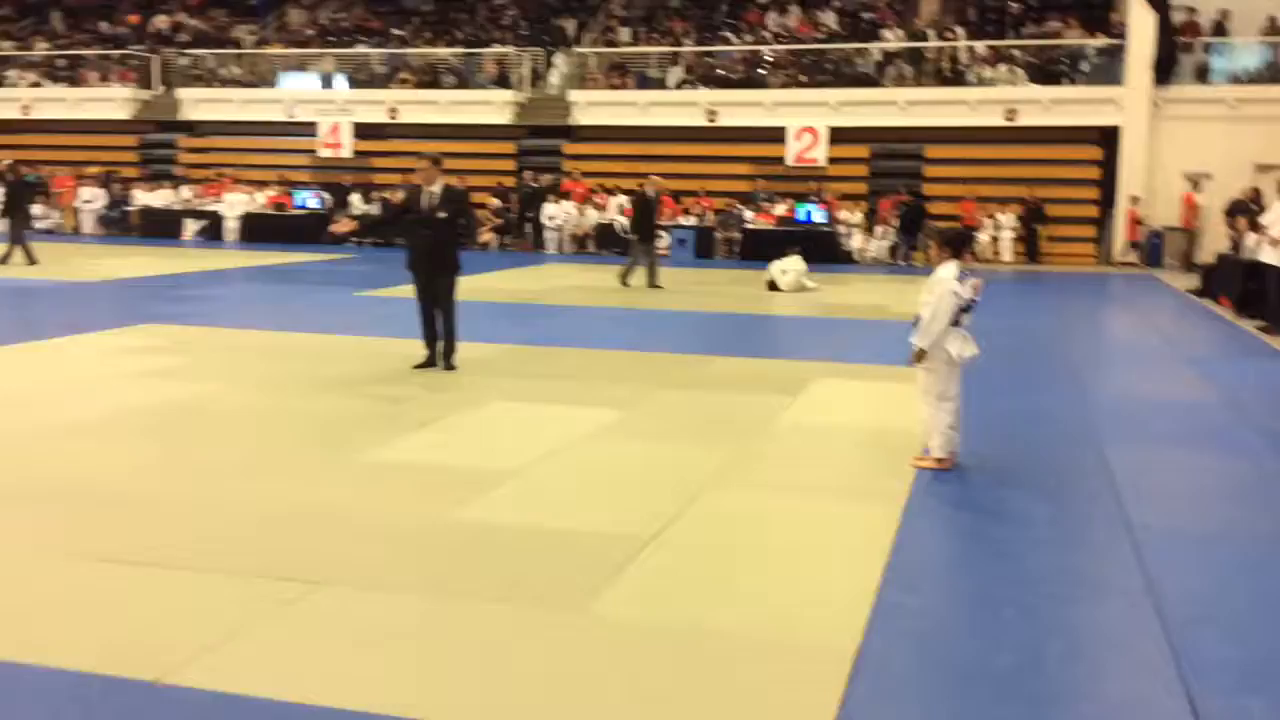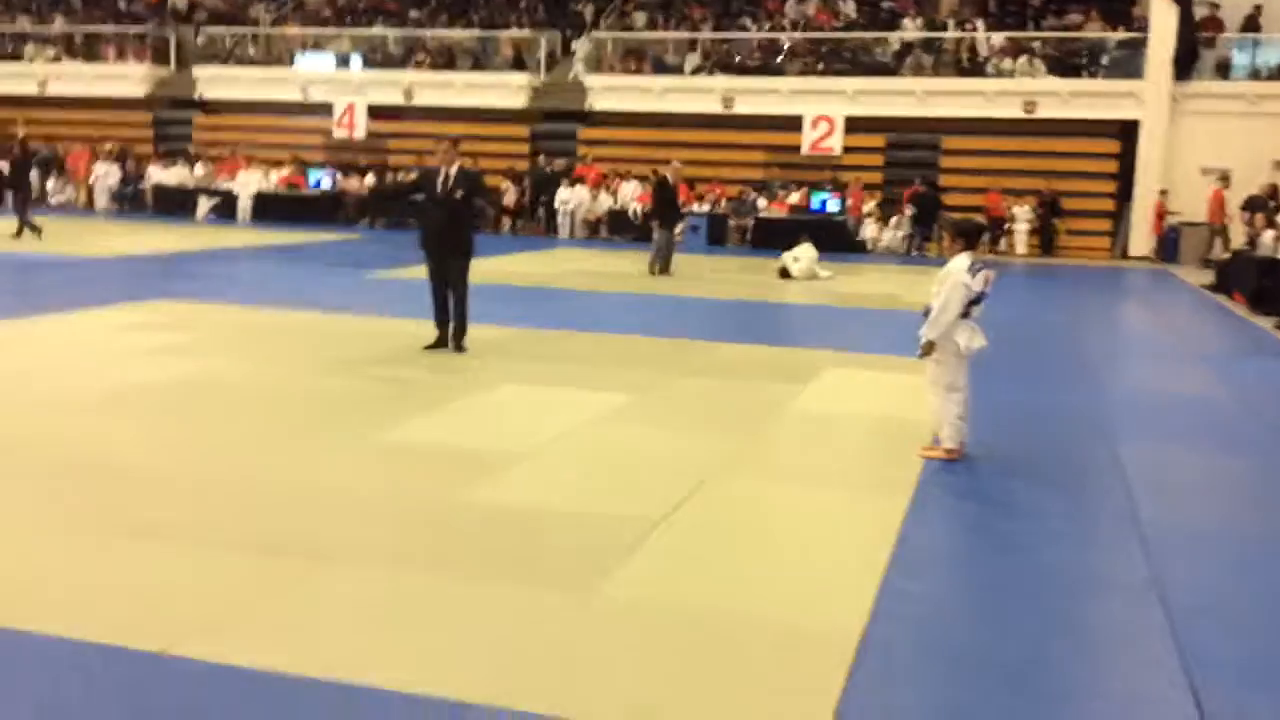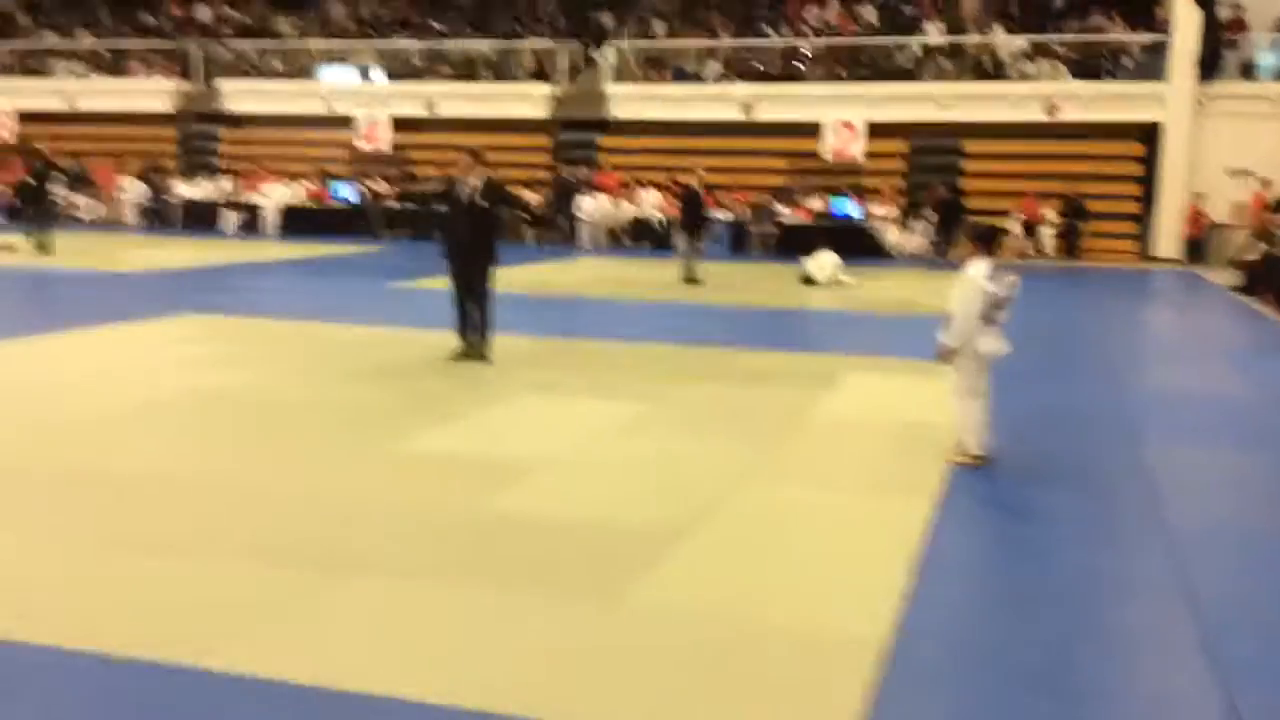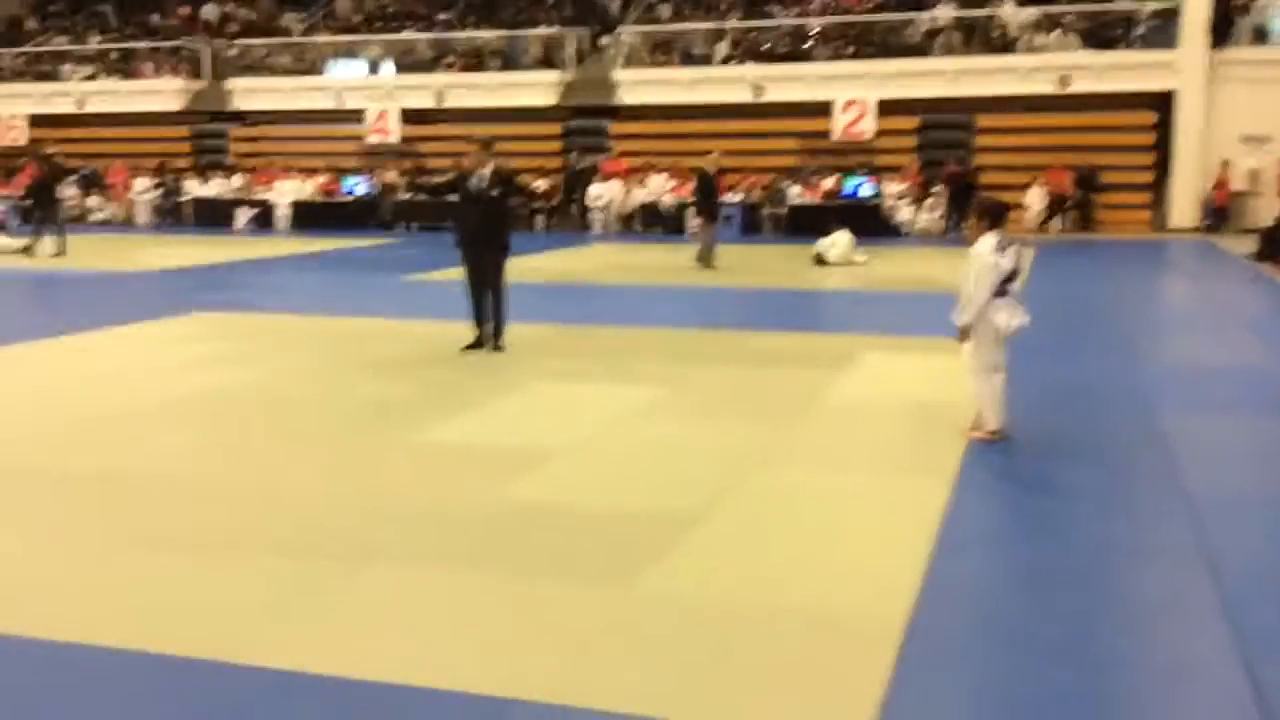
dt=0.2s
person 1, frame 1
left shoulder: (945, 278)
right shoulder: (964, 276)
left elbow: (937, 316)
left wrist: (921, 345)
left hip: (939, 345)
right hip: (950, 342)
left knee: (936, 399)
right knee: (947, 398)
left ankle: (941, 455)
right ankle: (947, 449)
person 1, frame 2
left shoulder: (957, 270)
right shoulder: (977, 268)
left elbow: (947, 307)
left wrist: (930, 337)
left hip: (949, 336)
right hip: (960, 333)
left knee: (944, 389)
right knee: (955, 388)
left ankle: (949, 445)
right ankle: (954, 440)
person 1, frame 3
left shoulder: (977, 275)
right shoulder: (998, 274)
left elbow: (967, 314)
right elbow: (997, 309)
left wrist: (949, 343)
left hip: (970, 342)
right hip: (983, 339)
left knee: (969, 394)
right knee: (975, 393)
left ankle: (974, 450)
right ankle: (976, 444)
person 1, frame 4
left shoulder: (985, 250)
right shoulder: (1010, 246)
left elbow: (978, 290)
left wrist: (965, 321)
left hip: (988, 318)
right hip: (999, 313)
left knee: (985, 370)
right knee: (992, 369)
left ankle: (992, 426)
right ankle: (992, 420)
person 2, frame 1
left shoulder: (456, 196)
right shoulder: (414, 194)
left elbow: (468, 225)
right elbow: (391, 216)
left wrist: (475, 234)
right wrist: (358, 224)
left hip: (444, 262)
right hip: (420, 260)
left knee: (445, 309)
right knee: (427, 308)
left ankle: (448, 355)
right ankle: (432, 354)
person 2, frame 2
left shoulder: (471, 178)
right shoulder: (429, 175)
left elbow: (485, 198)
right elbow: (402, 190)
left hip: (458, 244)
right hip: (433, 242)
left knee: (459, 290)
right knee: (438, 289)
left ankle: (458, 337)
right ankle: (443, 335)
person 2, frame 3
left shoulder: (491, 187)
right shoulder: (454, 185)
left elbow: (514, 202)
left hip: (479, 252)
right hip: (458, 251)
left knee: (480, 298)
right knee: (461, 298)
left ankle: (480, 345)
right ankle: (467, 344)
person 2, frame 4
left shoulder: (503, 177)
right shoulder: (465, 176)
left elbow: (522, 191)
right elbow: (440, 188)
left hip: (493, 243)
right hip: (470, 241)
left knee: (494, 288)
right knee: (477, 288)
left ankle: (496, 336)
right ankle: (481, 334)
